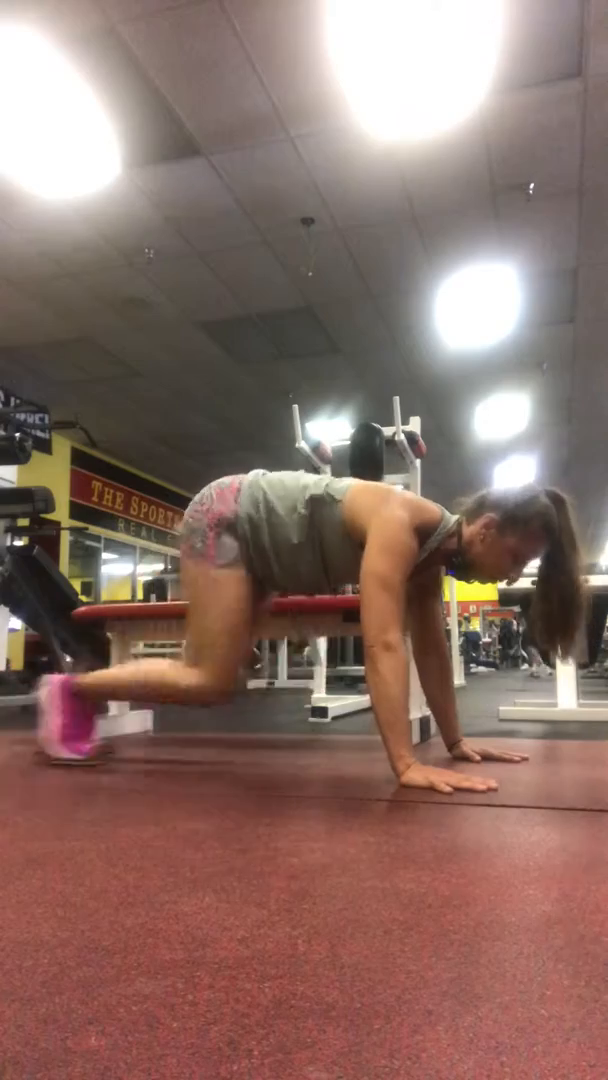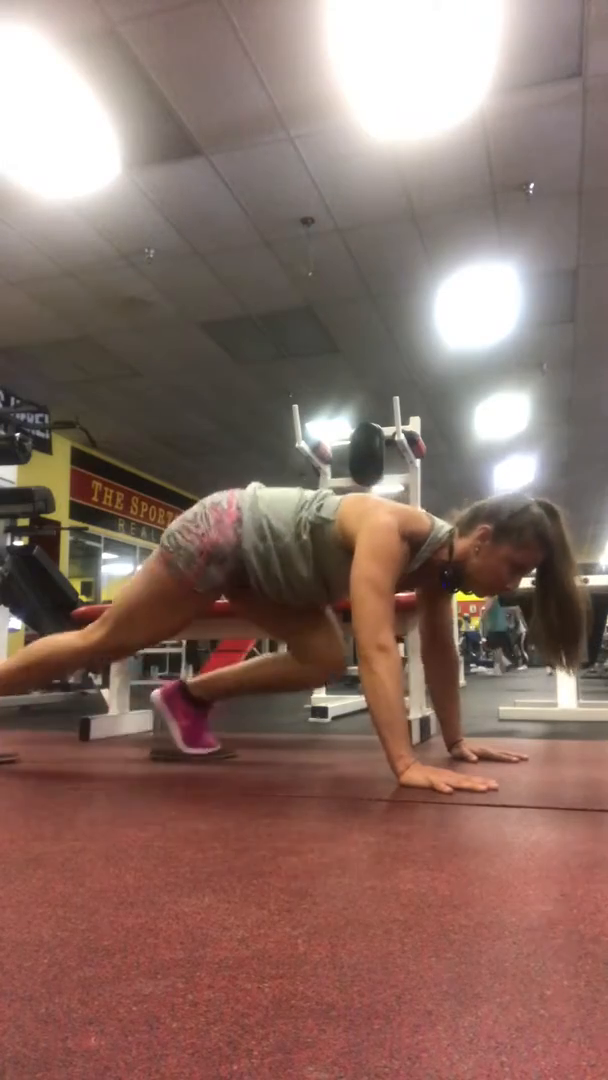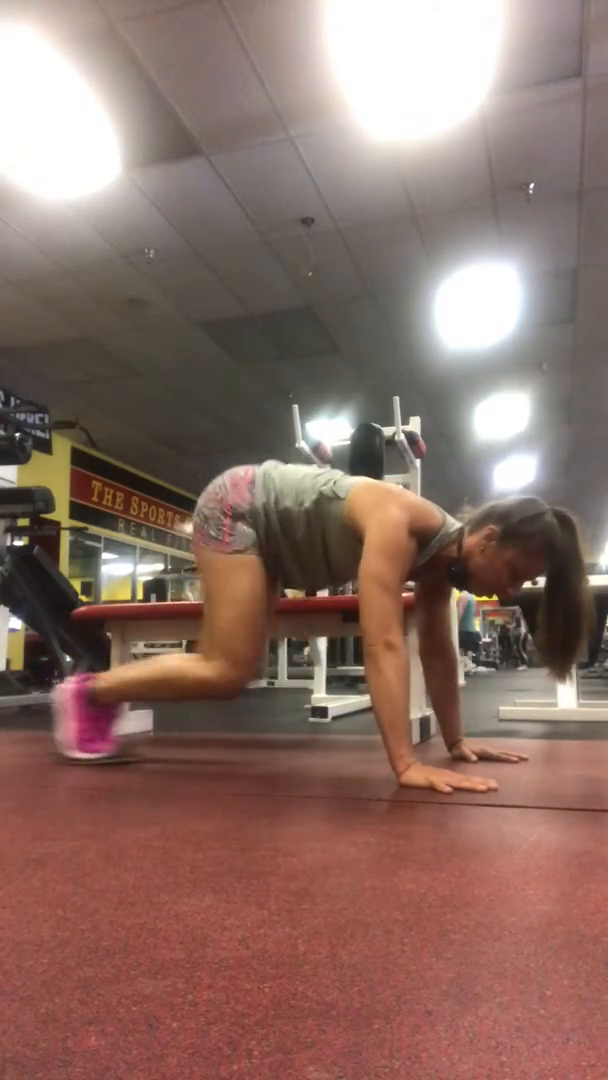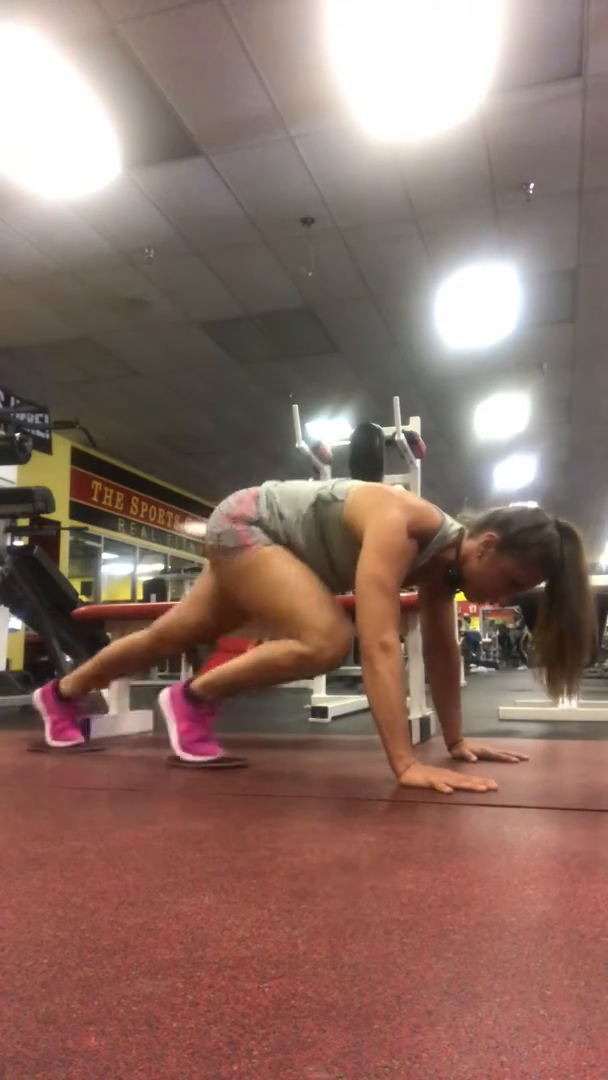
dt=0.7s
person 1, frame 1
left shoulder: (434, 547)
right shoulder: (401, 525)
left elbow: (432, 647)
right elbow: (384, 645)
left wrist: (456, 741)
right wrist: (407, 765)
left hip: (256, 539)
right hip: (223, 516)
left knee: (209, 672)
right knee: (210, 683)
left ankle: (78, 694)
right ankle: (72, 689)
person 1, frame 2
left shoulder: (437, 560)
right shoulder: (390, 533)
left elbow: (439, 653)
right elbow: (377, 648)
left wrist: (456, 742)
right wrist: (406, 764)
left hip: (254, 555)
right hip: (217, 535)
left knee: (324, 662)
right knee: (103, 644)
left ankle: (187, 698)
person 1, frame 3
left shoulder: (450, 548)
right shoulder: (398, 523)
left elbow: (438, 648)
right elbow: (383, 646)
left wrist: (457, 741)
right wrist: (407, 765)
left hip: (278, 534)
right hip: (236, 506)
left knee: (227, 663)
right knee: (226, 672)
left ankle: (97, 690)
right ankle: (88, 693)
person 1, frame 4
left shoulder: (445, 558)
right shoulder: (399, 526)
left elbow: (441, 652)
right elbow: (380, 647)
left wrist: (457, 741)
right wrist: (406, 764)
left hip: (265, 537)
right hip: (243, 522)
left knee: (166, 638)
right knee: (326, 642)
left ankle: (62, 694)
right ankle: (191, 697)
